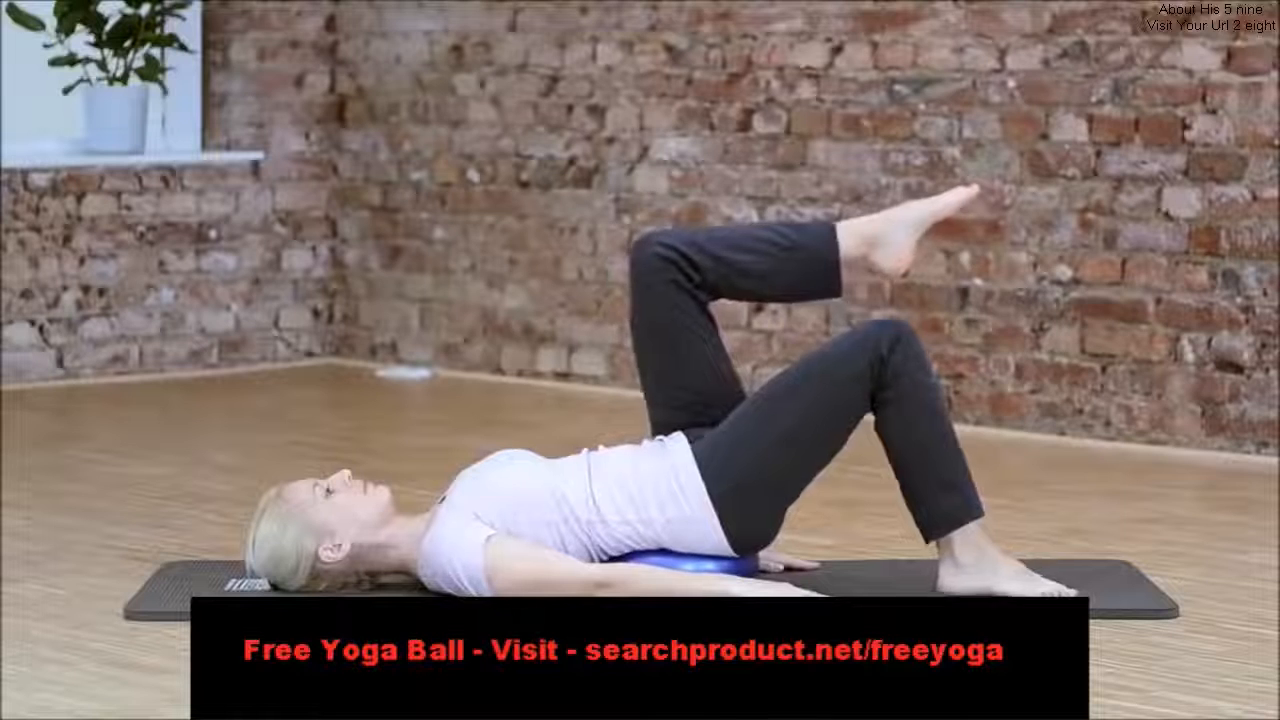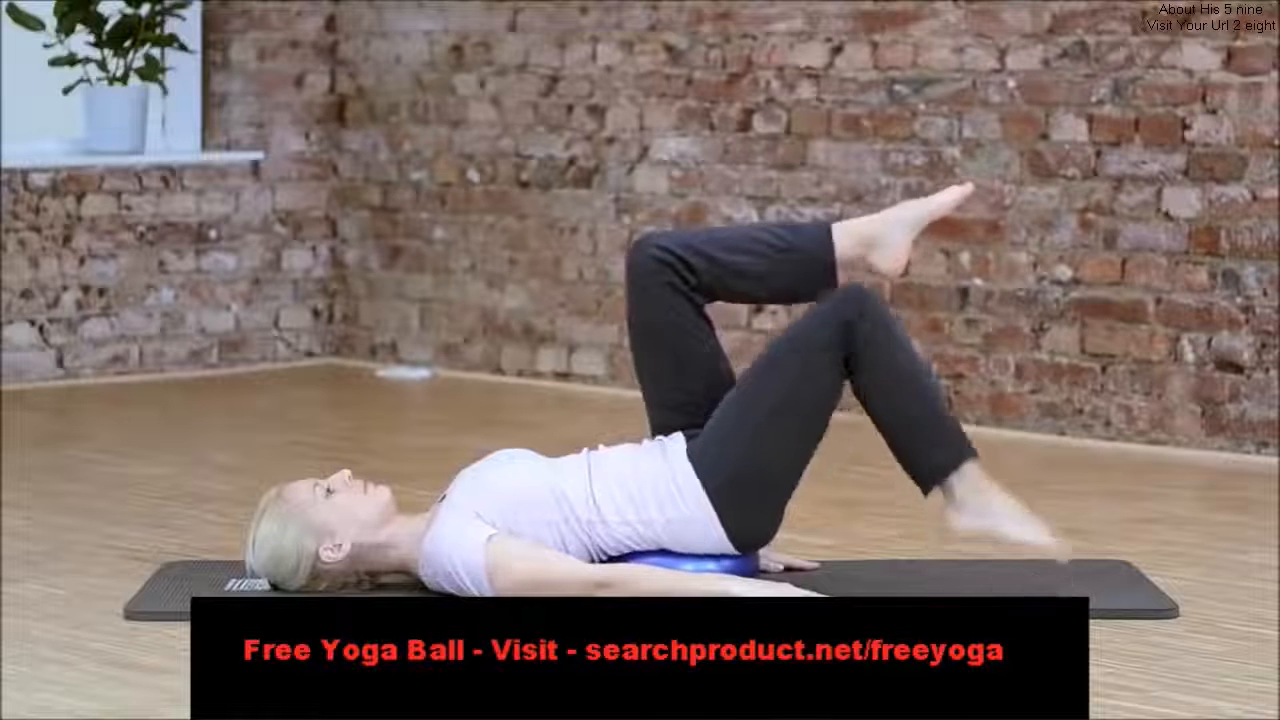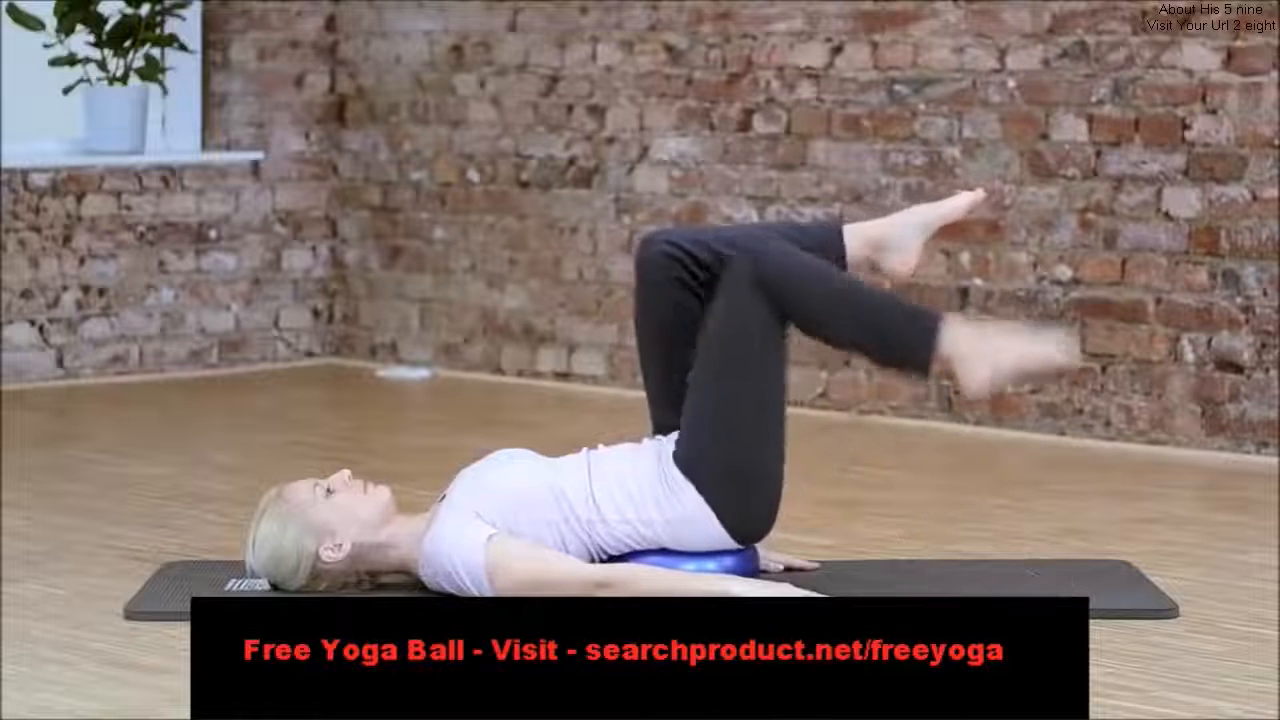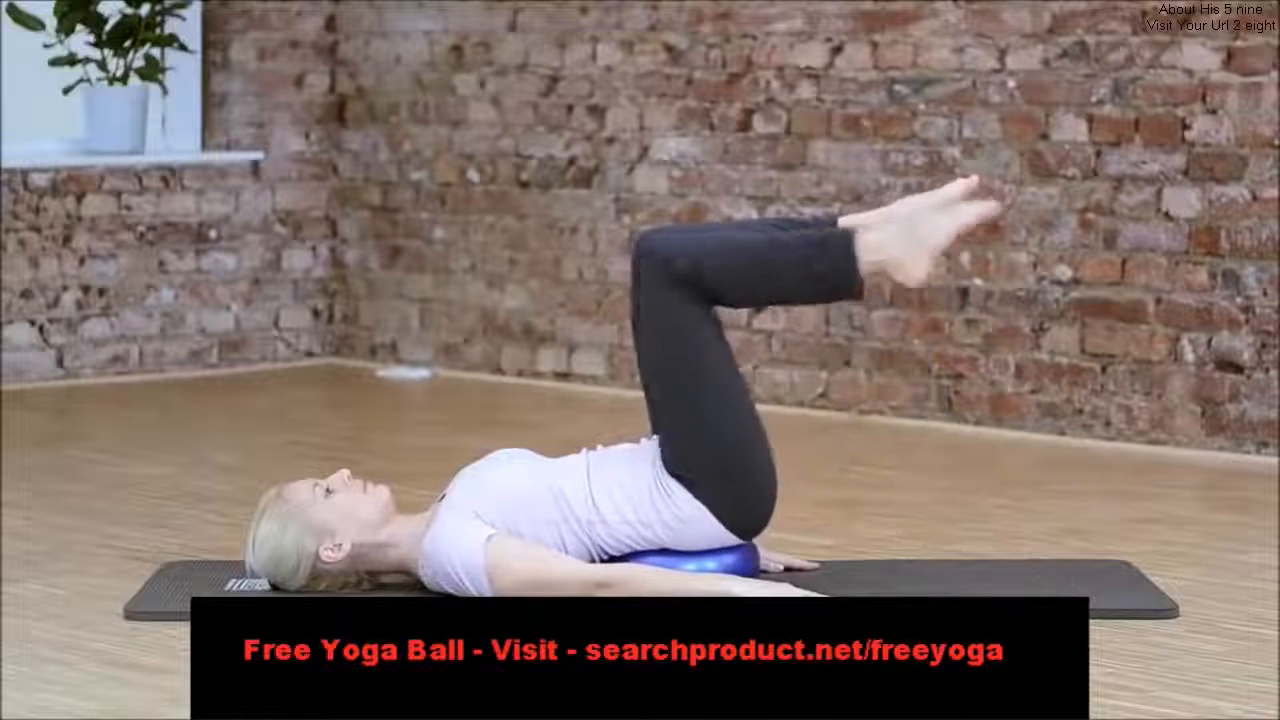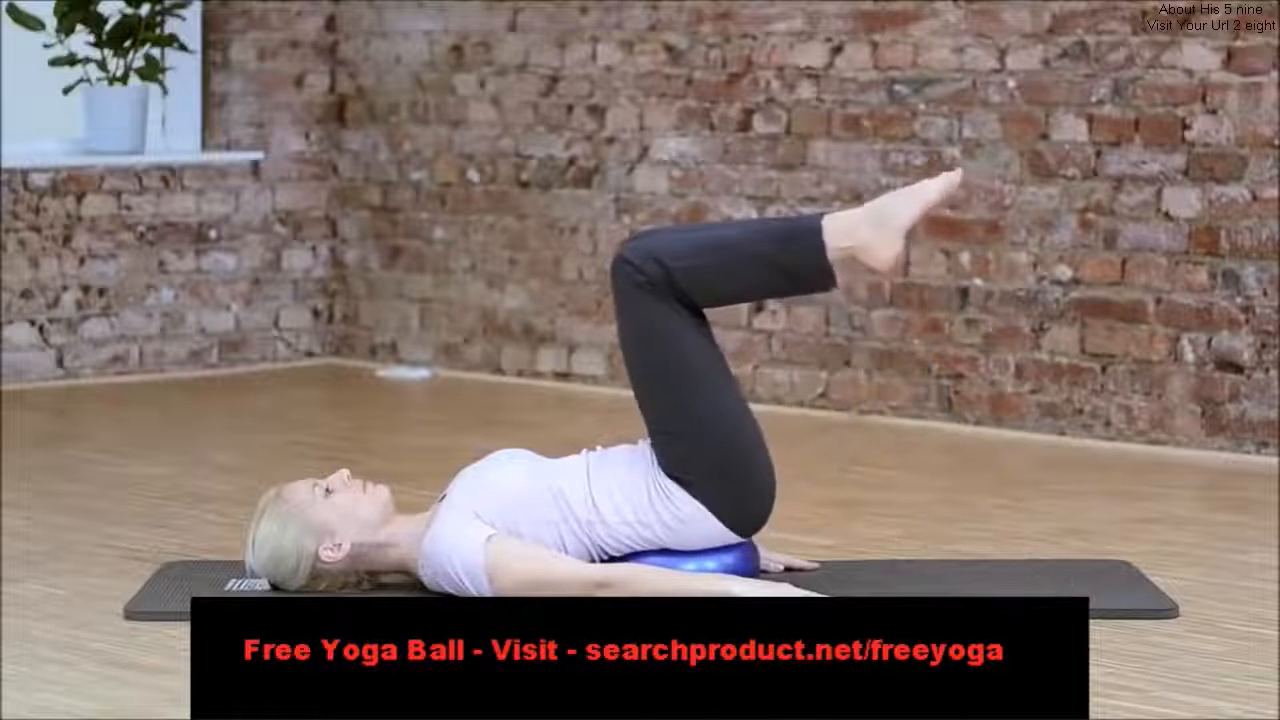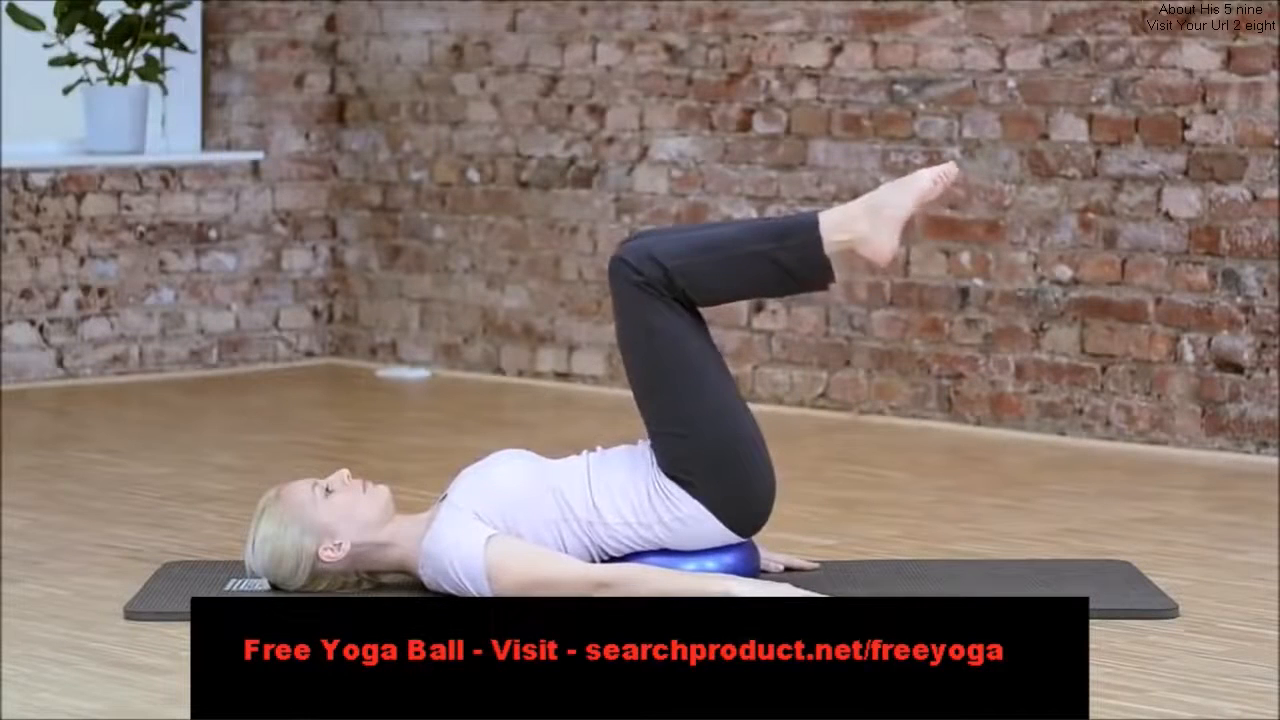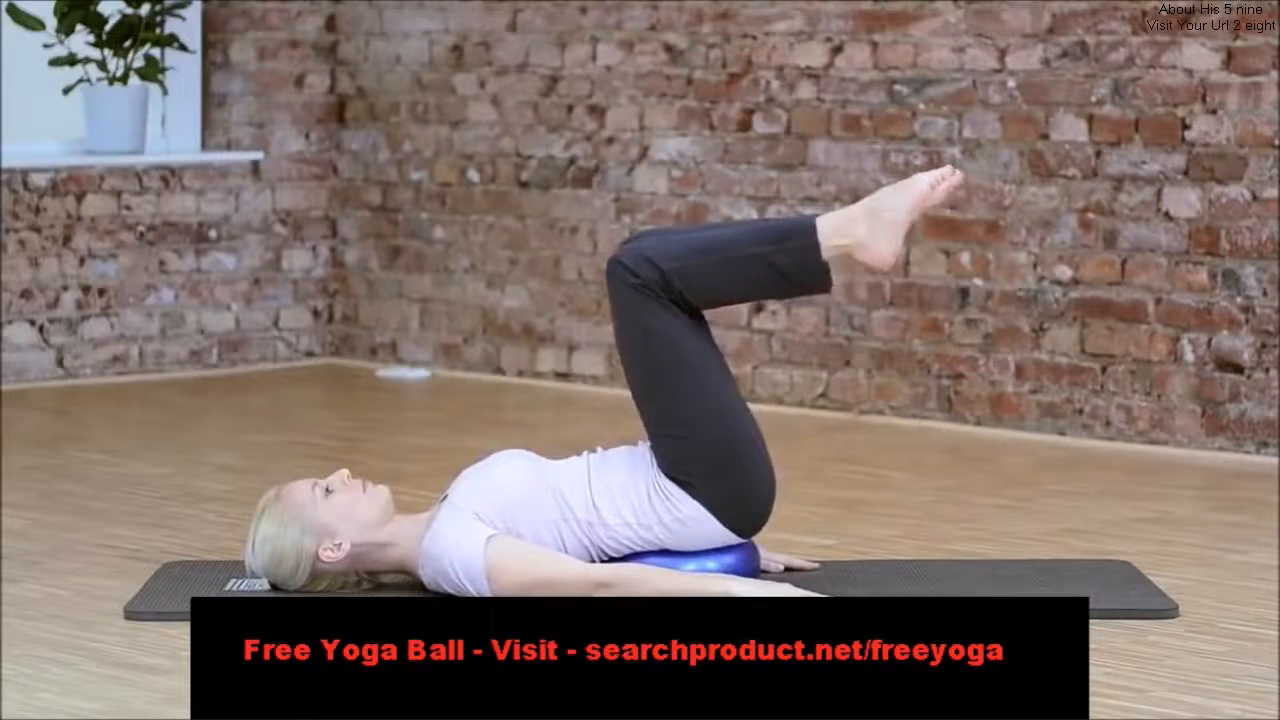
dt=0.3s
person 1, frame 1
left shoulder: (450, 516)
right shoulder: (448, 554)
right elbow: (600, 584)
right wrist: (746, 592)
left hip: (689, 463)
right hip: (717, 491)
left knee: (662, 257)
right knee: (884, 347)
left ankle: (864, 240)
right ankle: (967, 553)
person 1, frame 2
left shoulder: (451, 518)
right shoulder: (449, 554)
right elbow: (600, 583)
right wrist: (750, 590)
left hip: (683, 460)
right hip: (715, 491)
left knee: (658, 260)
right knee: (851, 315)
left ankle: (862, 239)
right ankle: (968, 493)
person 1, frame 3
left shoulder: (453, 516)
right shoulder: (447, 552)
right elbow: (599, 583)
right wrist: (747, 592)
left hip: (686, 482)
right hip: (712, 494)
left knee: (670, 257)
right knee: (754, 271)
left ankle: (880, 239)
right ankle: (953, 346)
person 1, frame 4
left shoulder: (450, 515)
right shoulder: (448, 551)
right elbow: (598, 582)
right wrist: (746, 592)
left hip: (682, 485)
right hip: (711, 493)
left knee: (660, 257)
right knee: (668, 264)
left ankle: (871, 233)
right ankle: (883, 250)
person 1, frame 5
left shoulder: (450, 515)
right shoulder: (446, 552)
right elbow: (597, 582)
right wrist: (745, 590)
left hip: (693, 493)
right hip: (713, 493)
left knee: (647, 265)
right knee: (641, 270)
left ankle: (853, 230)
right ankle: (852, 234)
person 1, frame 6
left shoulder: (450, 516)
right shoulder: (448, 553)
right elbow: (599, 583)
right wrist: (744, 590)
left hip: (695, 495)
right hip: (712, 493)
left knee: (645, 266)
right knee: (640, 269)
left ankle: (845, 232)
right ankle: (847, 229)
person 1, frame 7
left shoulder: (449, 519)
right shoulder: (447, 554)
right elbow: (598, 583)
right wrist: (743, 590)
left hip: (697, 497)
right hip: (712, 494)
left knee: (648, 260)
right knee: (638, 273)
left ankle: (847, 235)
right ankle: (847, 231)
